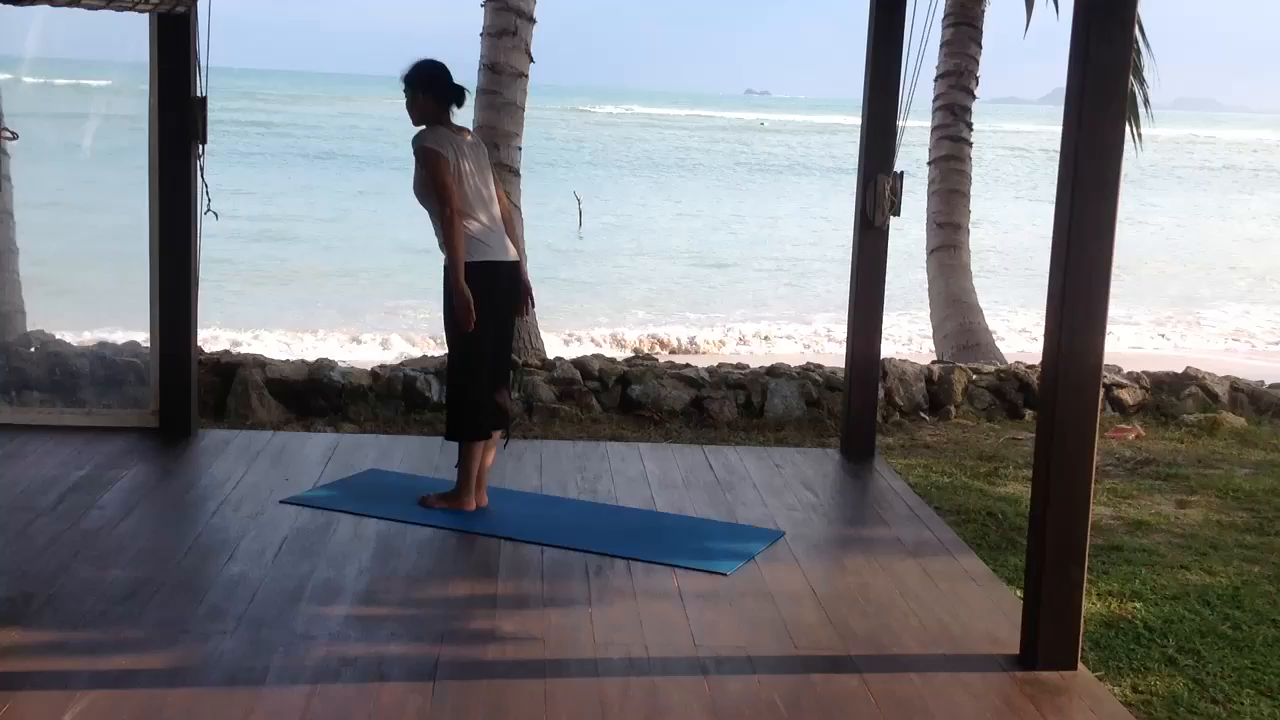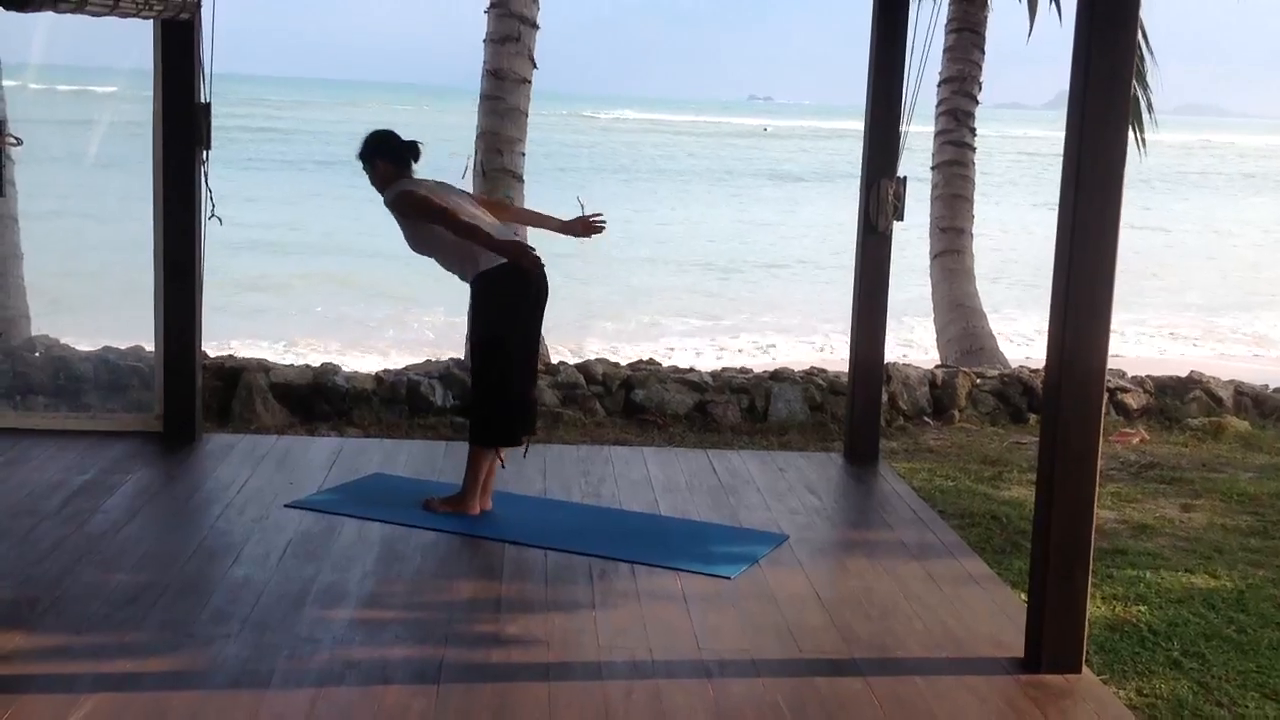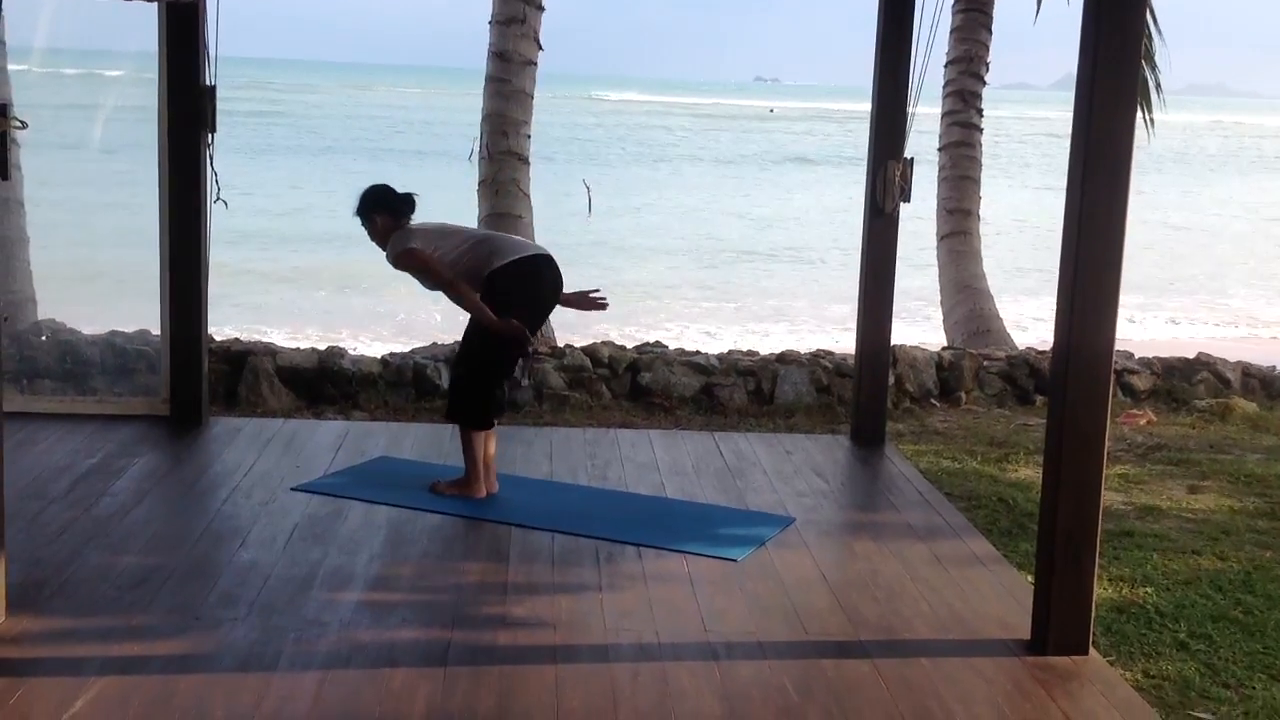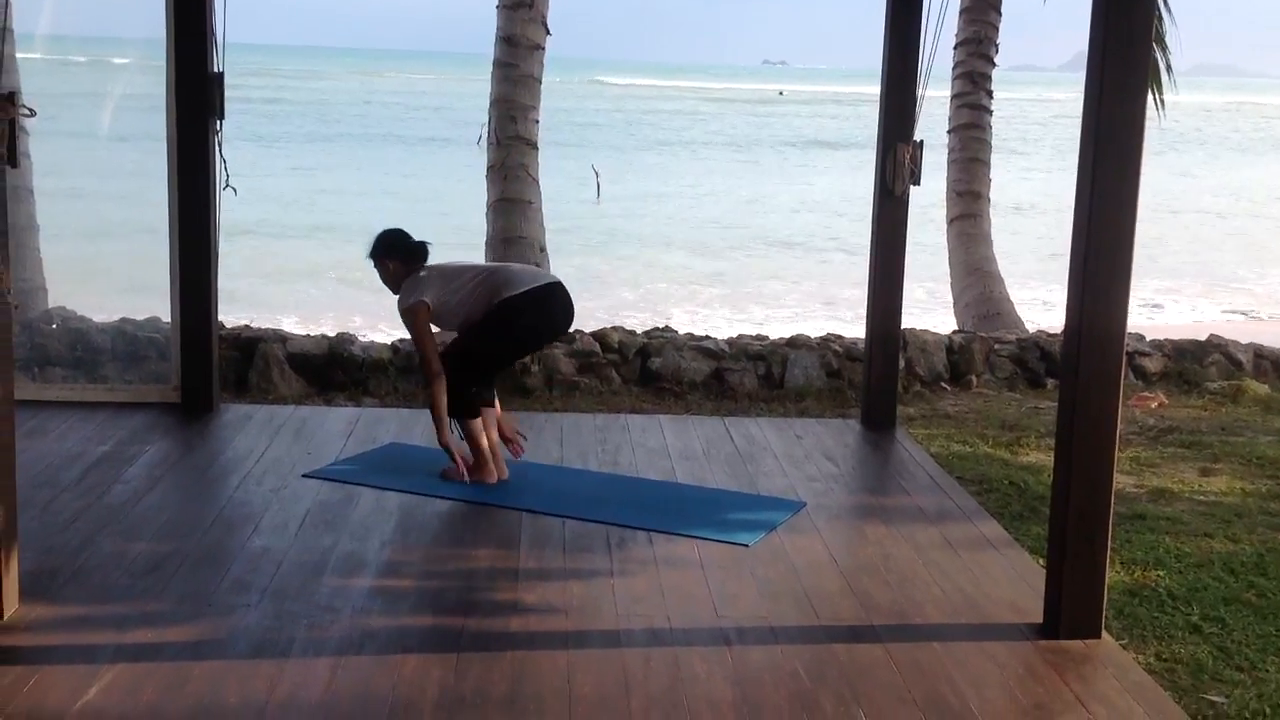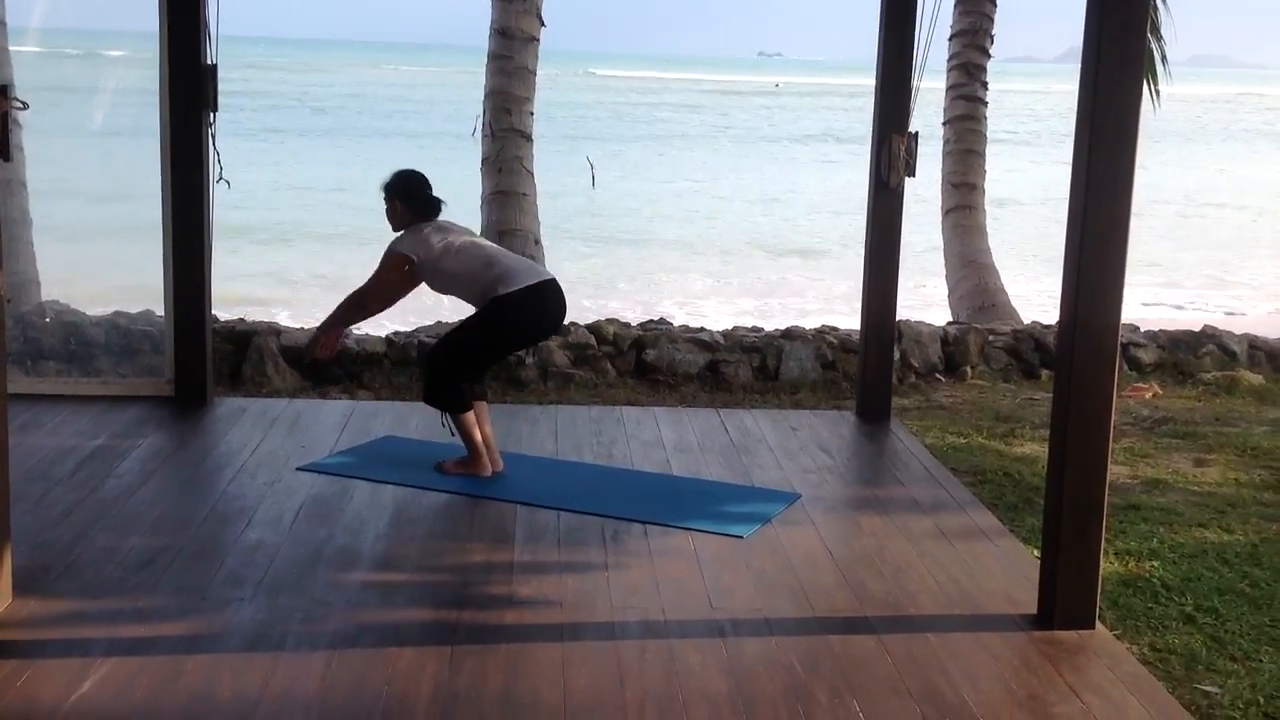
dt=0.5s
person 1, frame 1
left shoulder: (429, 142)
right shoulder: (471, 140)
left elbow: (451, 214)
left wrist: (458, 284)
right wrist: (521, 272)
left hip: (477, 271)
right hip: (505, 268)
left knee: (469, 381)
right knee: (491, 379)
left ankle: (464, 494)
right ankle: (478, 489)
person 1, frame 2
left shoulder: (398, 195)
right shoulder: (434, 188)
left elbow: (451, 222)
right elbow: (502, 208)
left wrist: (500, 248)
right wrist: (565, 227)
left hip: (500, 282)
right hip: (528, 275)
left knee: (492, 391)
right knee: (509, 386)
left ankle: (469, 497)
right ankle: (482, 493)
person 1, frame 3
left shoulder: (399, 249)
right shoulder: (426, 233)
left elbow: (451, 284)
left wrist: (495, 324)
right wrist: (561, 298)
left hip: (518, 278)
right hip: (544, 270)
left knee: (471, 377)
right knee: (487, 374)
left ankle: (473, 481)
right ankle: (487, 476)
person 1, frame 4
left shoulder: (411, 298)
right shoulder: (437, 277)
left elbow: (434, 371)
right elbow: (490, 345)
left wrist: (445, 436)
right wrist: (497, 415)
left hip: (529, 305)
right hip: (555, 298)
left knee: (456, 372)
right knee: (476, 367)
left ankle: (483, 467)
right ankle: (494, 461)
person 1, frame 5
left shoulder: (411, 241)
right shoulder: (440, 231)
left elbow: (368, 294)
right elbow: (393, 292)
left wrist: (325, 331)
right wrist: (341, 326)
left hip: (521, 304)
right hip: (548, 298)
left knee: (441, 365)
right knee: (464, 362)
left ankle: (478, 460)
right ankle: (490, 454)
